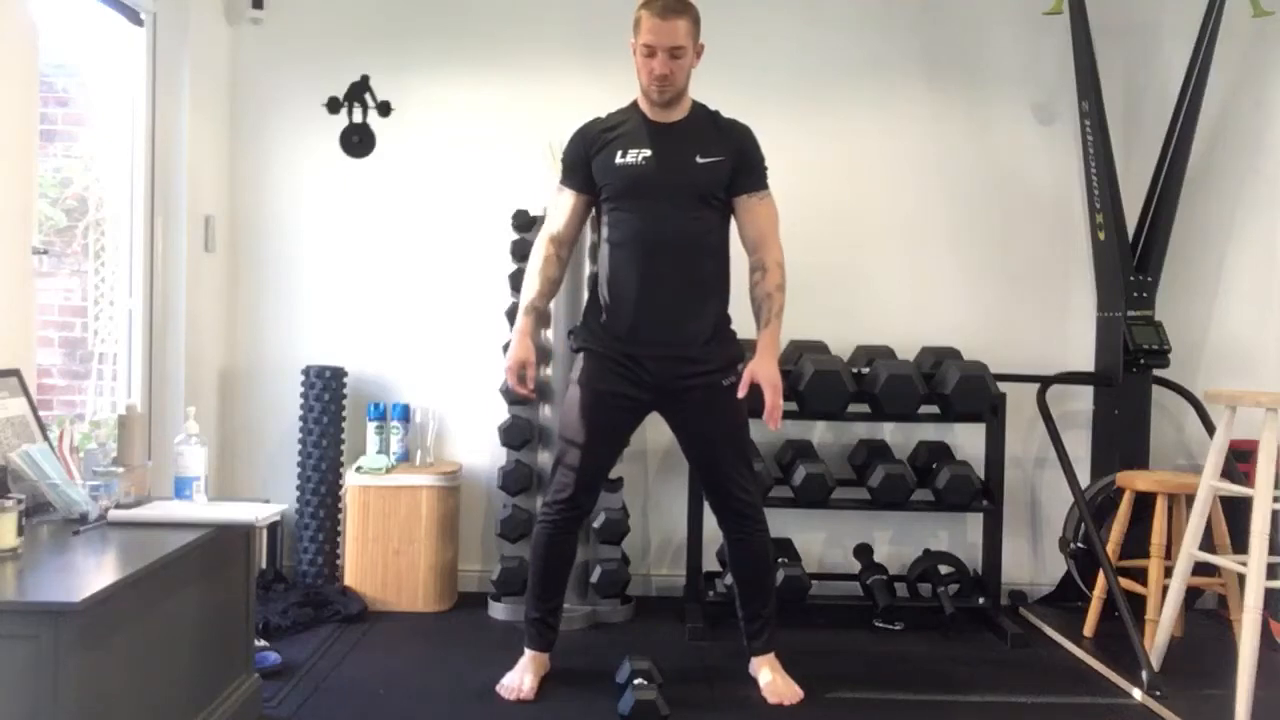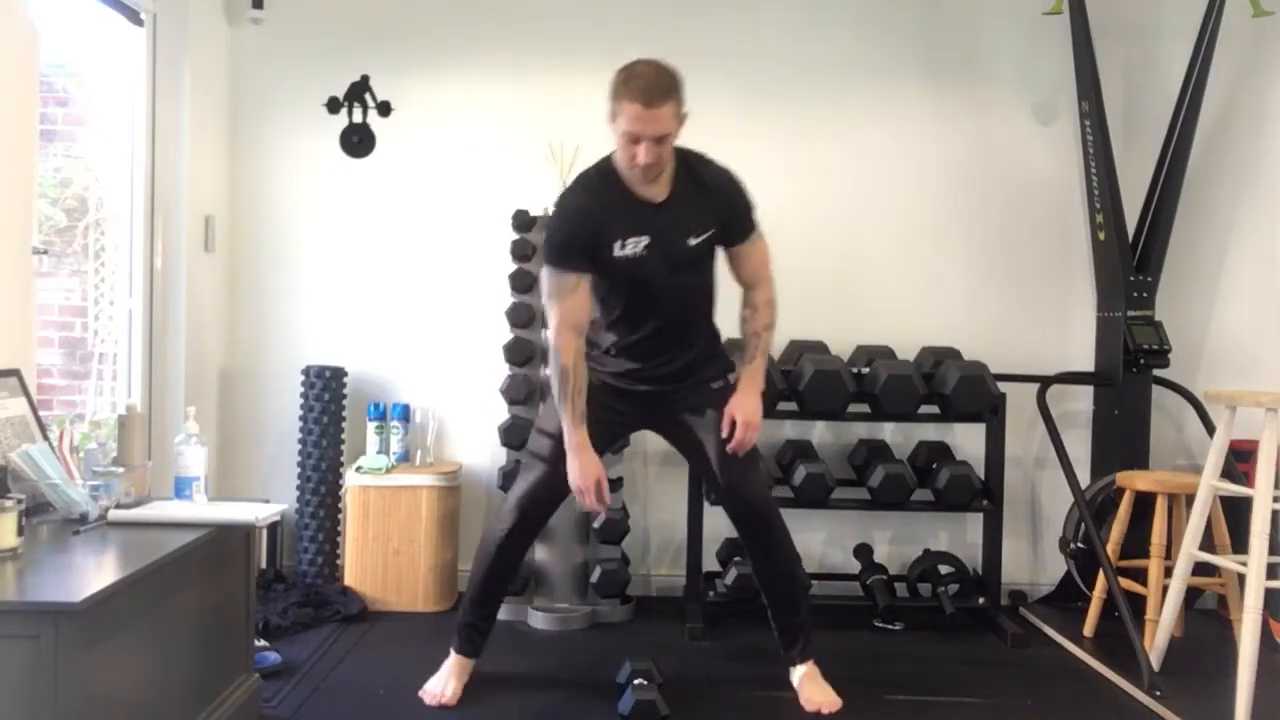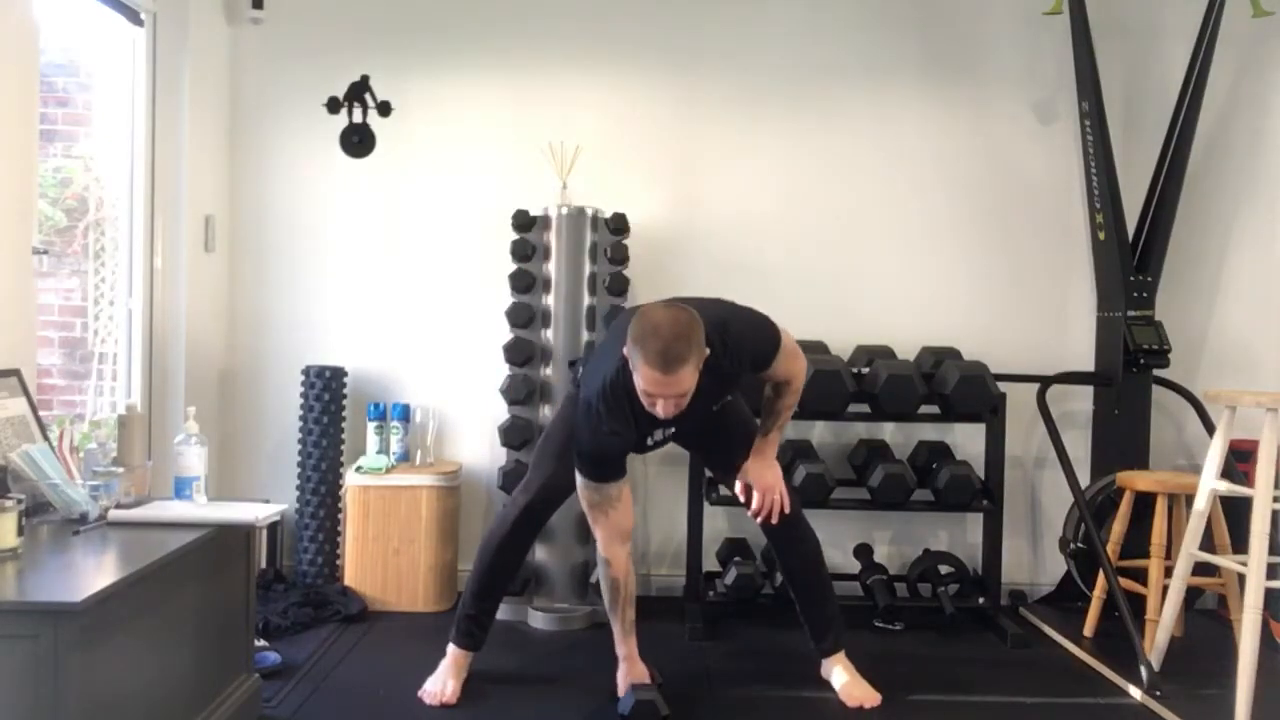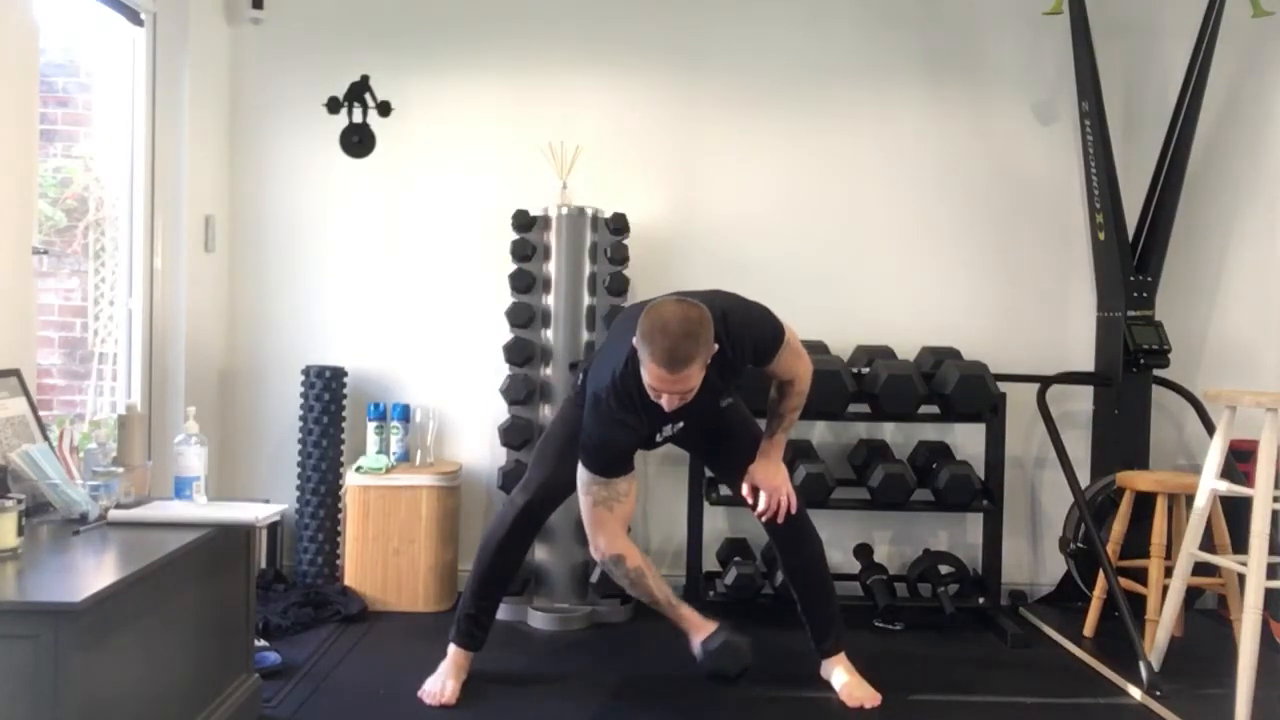
dt=1s
person 1, frame 1
left shoulder: (731, 141)
right shoulder: (596, 139)
left elbow: (765, 253)
right elbow: (555, 240)
left wrist: (766, 349)
right wrist: (525, 328)
left hip: (704, 362)
right hip: (609, 357)
left knee: (739, 509)
right knee: (563, 504)
left ankle: (762, 653)
right ankle: (536, 649)
person 1, frame 2
left shoulder: (717, 188)
right shoulder: (579, 208)
left elbow: (758, 288)
right elbow: (568, 332)
left wrist: (750, 385)
right wrist: (579, 444)
left hip: (697, 377)
right hip: (605, 376)
left knee: (755, 506)
right knee: (526, 506)
left ankle: (801, 662)
right ankle: (462, 654)
person 1, frame 3
left shoulder: (739, 333)
right shoulder: (602, 403)
left elbow: (792, 370)
right elbow: (612, 544)
left wrist: (764, 452)
right wrist: (628, 657)
left hip: (712, 402)
right hip: (616, 402)
left knee: (778, 507)
right knee: (530, 504)
left ankle: (833, 657)
right ankle: (459, 654)
person 1, frame 4
left shoulder: (743, 324)
right shoulder: (611, 396)
left elbow: (796, 372)
right elbow: (607, 542)
left wrist: (770, 455)
right wrist: (691, 623)
left hip: (711, 406)
right hip: (609, 400)
left knee: (782, 506)
right knee: (529, 503)
left ankle: (833, 657)
right ankle: (459, 653)
